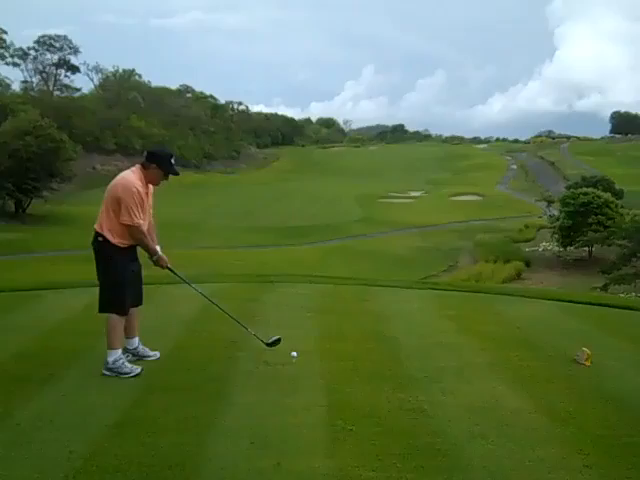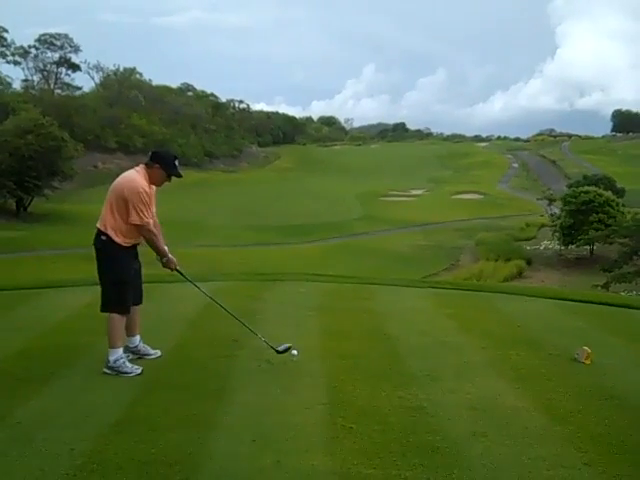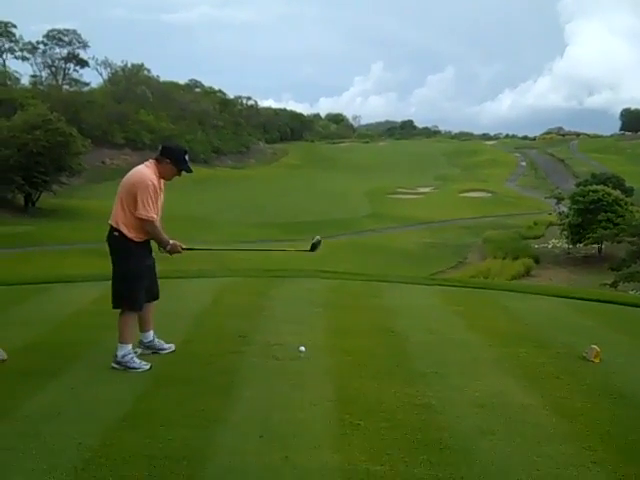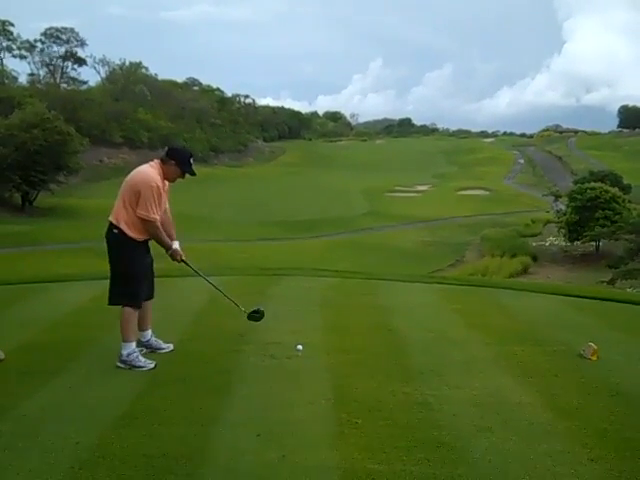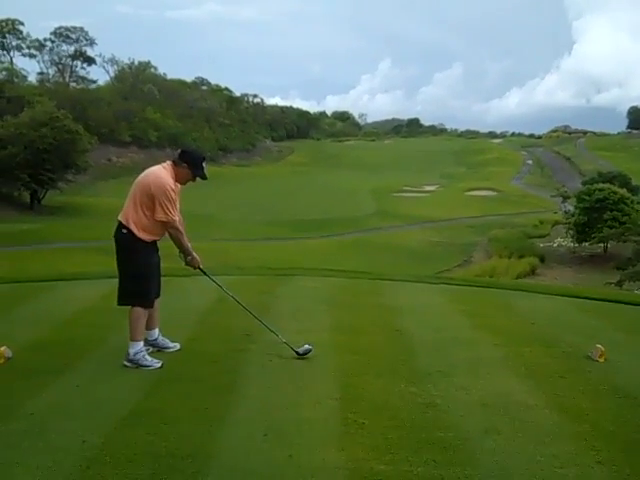
dt=1s
person 1, frame 1
left shoulder: (145, 183)
right shoulder: (131, 186)
left elbow: (147, 219)
right elbow: (136, 229)
left wrist: (156, 248)
right wrist: (155, 254)
left hip: (126, 246)
right hip: (112, 247)
left knee: (132, 299)
right knee: (118, 304)
left ankle: (133, 346)
right ankle: (113, 361)
person 1, frame 2
left shoulder: (145, 181)
right shoulder: (137, 186)
left elbow: (152, 220)
right elbow: (145, 229)
left wrist: (164, 249)
right wrist: (164, 256)
left hip: (125, 244)
right hip: (112, 245)
left knee: (133, 298)
right knee: (119, 303)
left ankle: (133, 345)
right ankle: (114, 359)
person 1, frame 3
left shoulder: (155, 176)
right shoulder: (146, 180)
left elbow: (154, 217)
right elbow: (148, 222)
left wrist: (165, 241)
right wrist: (167, 243)
left hip: (138, 240)
right hip: (126, 241)
left knee: (148, 294)
right knee: (132, 299)
left ankle: (148, 340)
right ankle: (123, 354)
person 1, frame 4
left shoulder: (159, 177)
right shoulder: (150, 180)
left elbow: (164, 213)
right elbow: (151, 223)
left wrist: (175, 242)
right wrist: (169, 248)
left hip: (135, 238)
right hip: (124, 239)
left knee: (145, 292)
right knee: (131, 297)
left ankle: (145, 339)
right ankle: (127, 353)
person 1, frame 5
left shoulder: (169, 176)
right shoulder: (163, 183)
left elbow: (176, 217)
right elbow: (172, 226)
left wrist: (187, 248)
right wrist: (189, 253)
left hip: (144, 237)
right hip: (133, 239)
left knee: (151, 292)
right knee: (141, 296)
left ankle: (152, 337)
right ankle: (135, 352)
